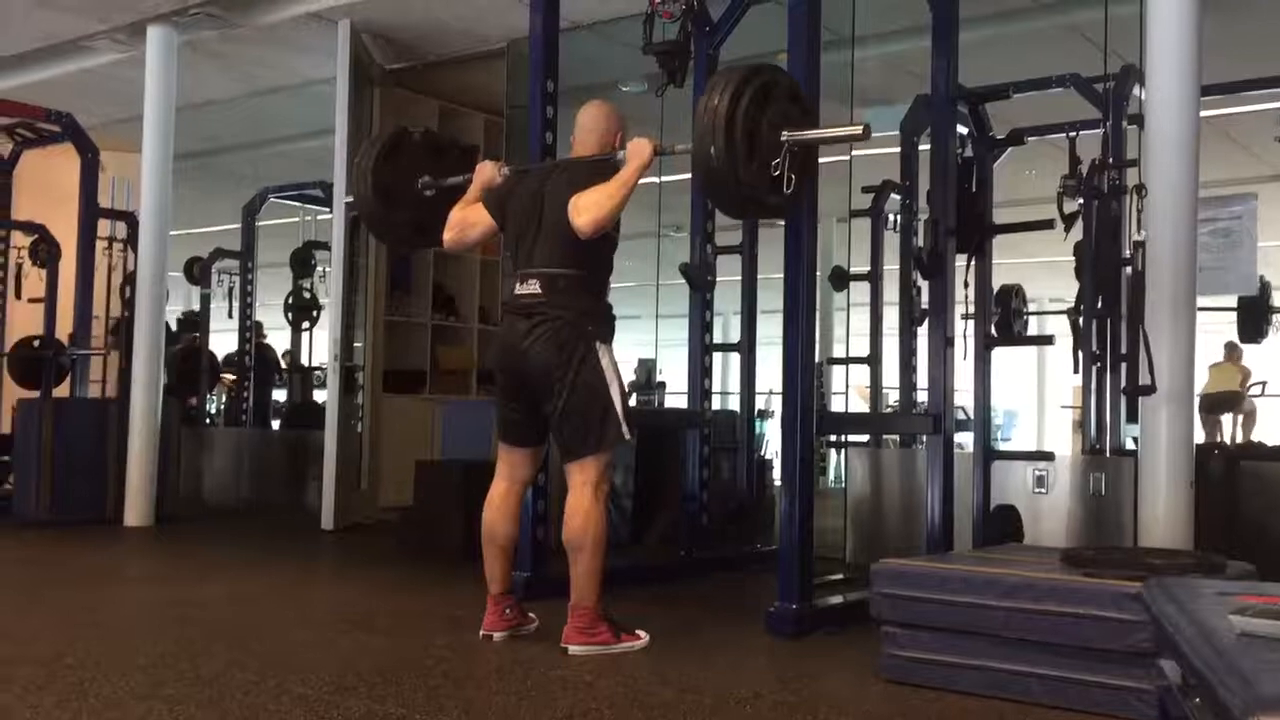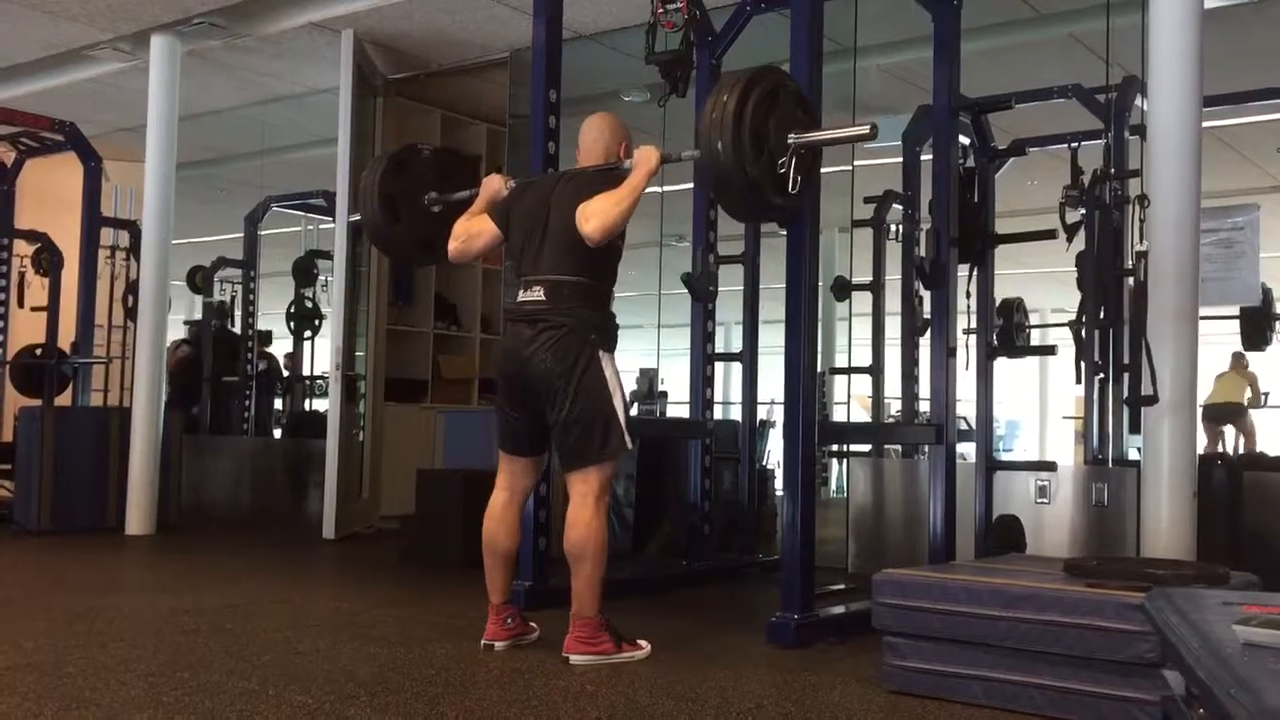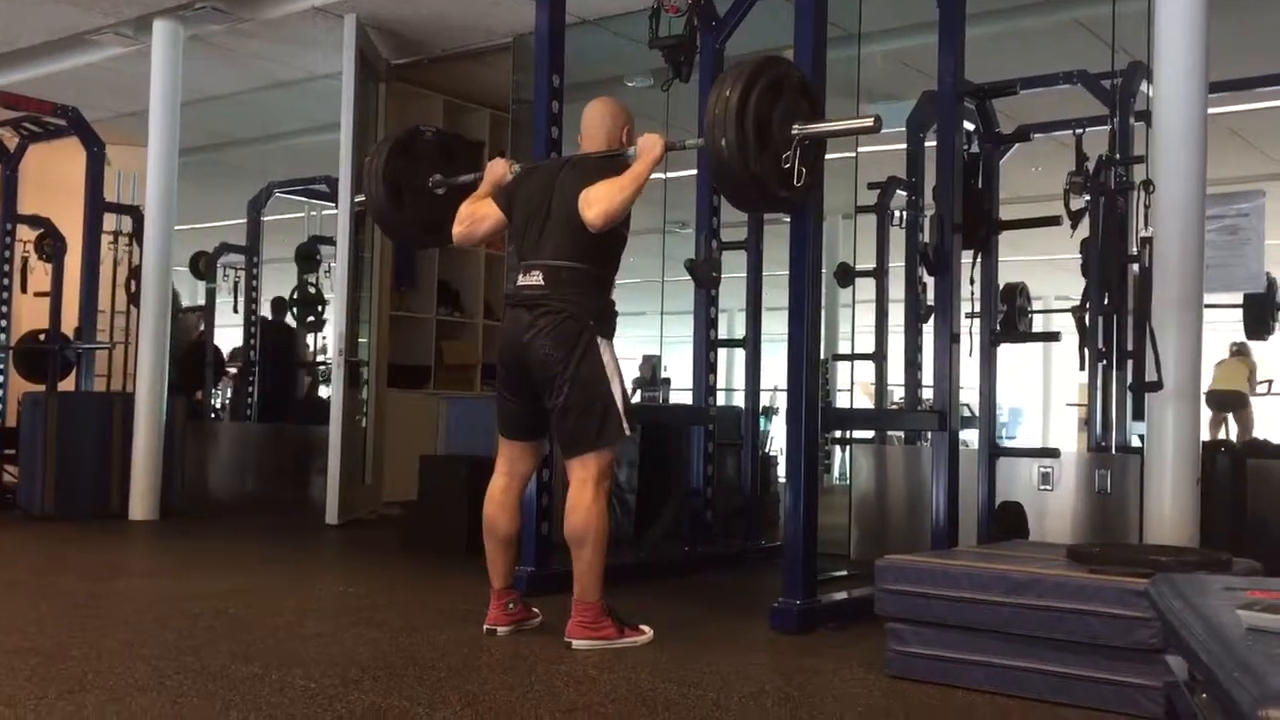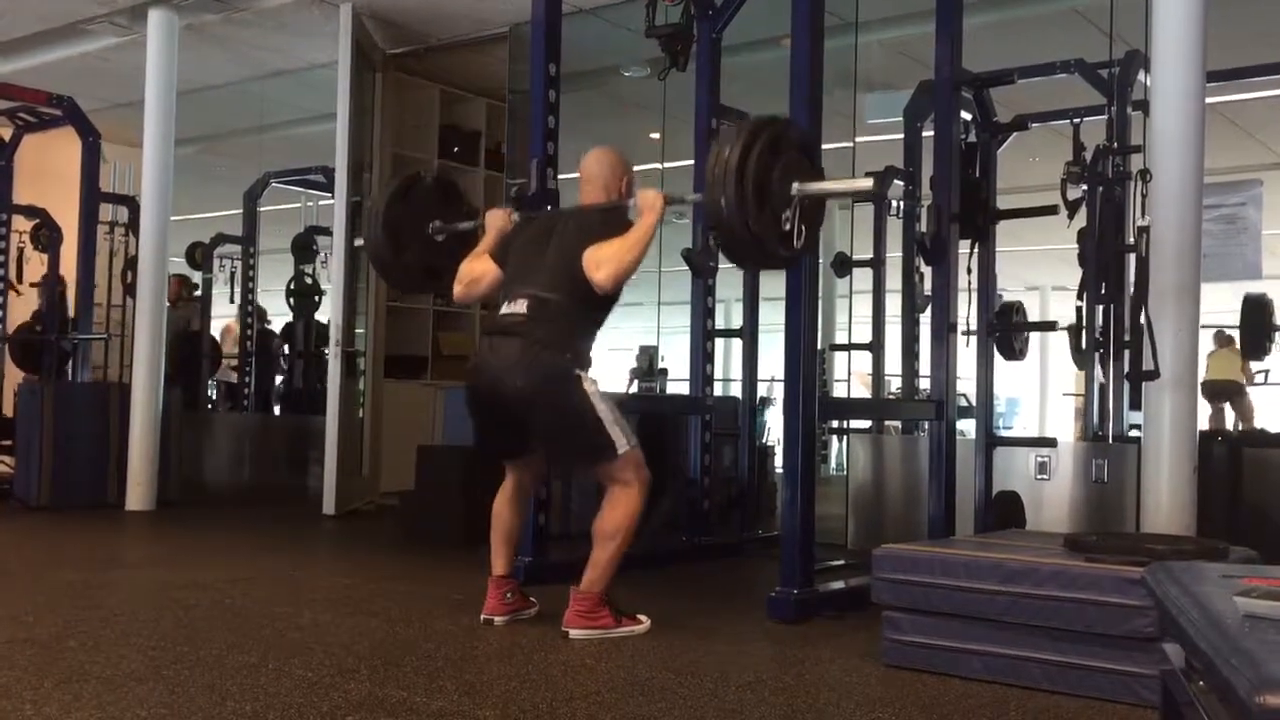
dt=1s
person 1, frame 1
left shoulder: (520, 181)
right shoulder: (602, 173)
left elbow: (454, 235)
right elbow: (586, 220)
left wrist: (480, 185)
right wrist: (636, 165)
left hip: (516, 333)
right hip: (570, 336)
left knee: (511, 474)
right knee: (588, 479)
left ankle: (498, 609)
right ankle: (585, 623)
person 1, frame 2
left shoulder: (525, 193)
right shoulder: (608, 182)
left elbow: (459, 246)
right elbow: (594, 227)
left wrist: (486, 198)
right wrist: (643, 171)
left hip: (518, 341)
right hip: (573, 343)
left knee: (511, 482)
right knee: (590, 486)
left ankle: (500, 618)
right ankle: (587, 633)
person 1, frame 3
left shoulder: (530, 177)
right shoulder: (612, 168)
left elbow: (464, 229)
right elbow: (596, 214)
left wrist: (491, 182)
right wrist: (647, 159)
left hip: (518, 326)
right hip: (571, 329)
left knee: (510, 468)
right knee: (590, 472)
left ankle: (503, 604)
right ankle: (589, 618)
person 1, frame 4
left shoulder: (531, 225)
right shoulder: (611, 220)
left elbow: (464, 287)
right elbow: (603, 274)
left wrist: (493, 233)
right wrist: (650, 216)
left hip: (490, 363)
right hip: (545, 366)
left knee: (521, 473)
right knee: (629, 477)
left ankle: (501, 593)
right ankle: (588, 606)
